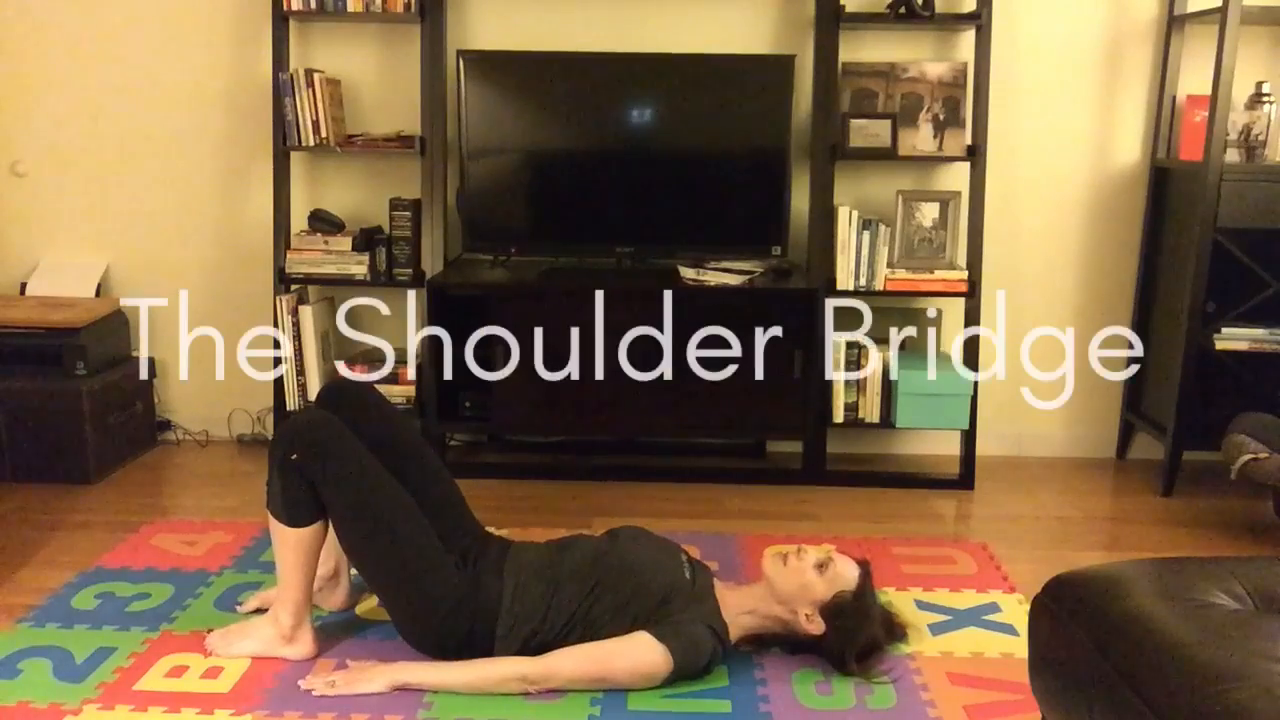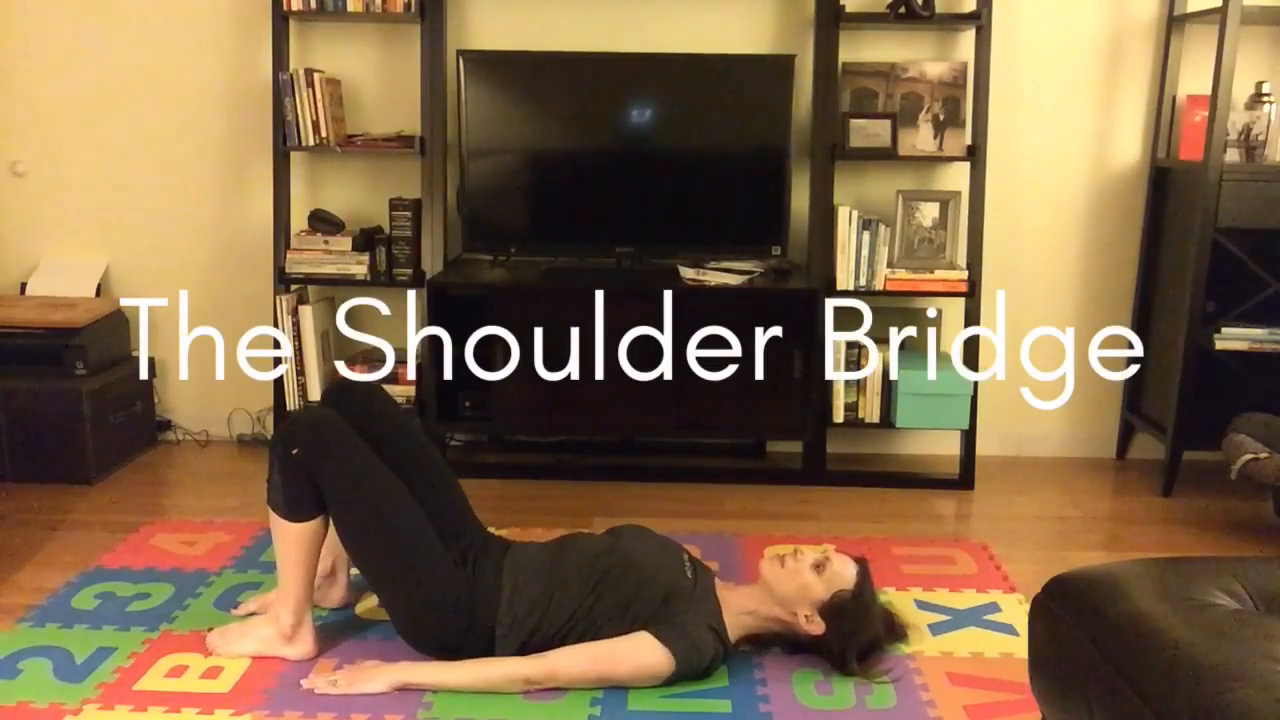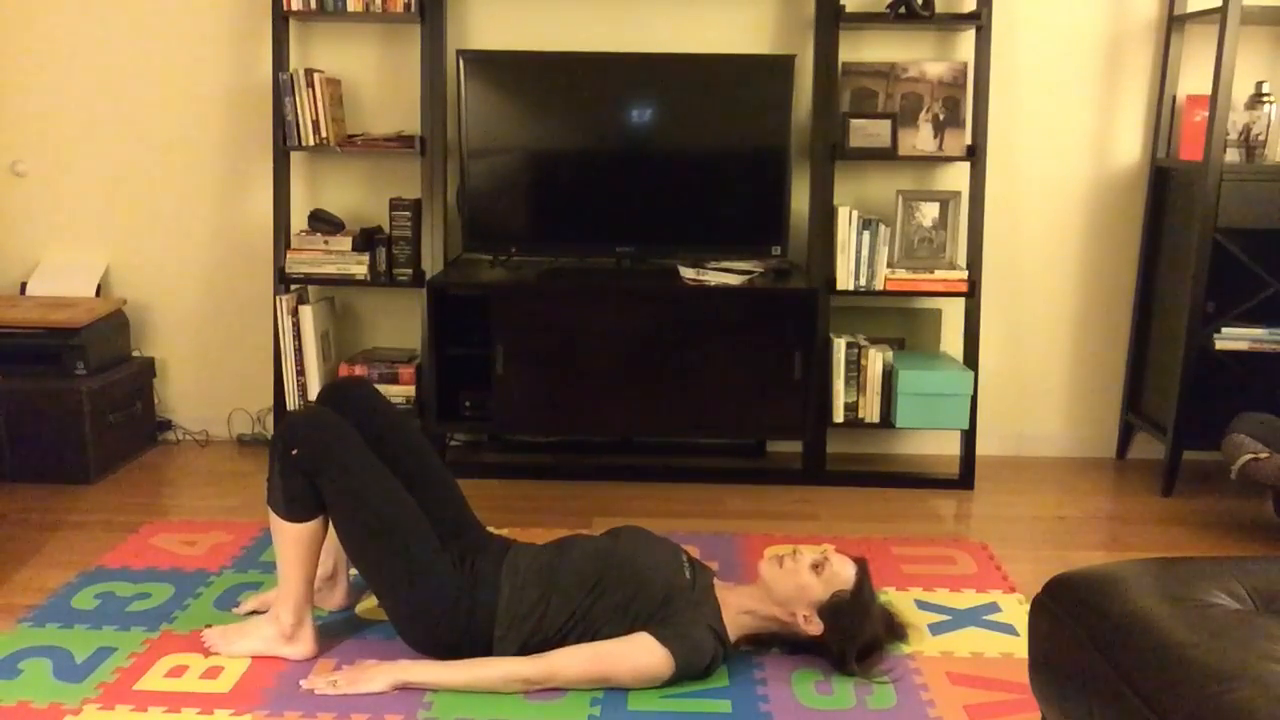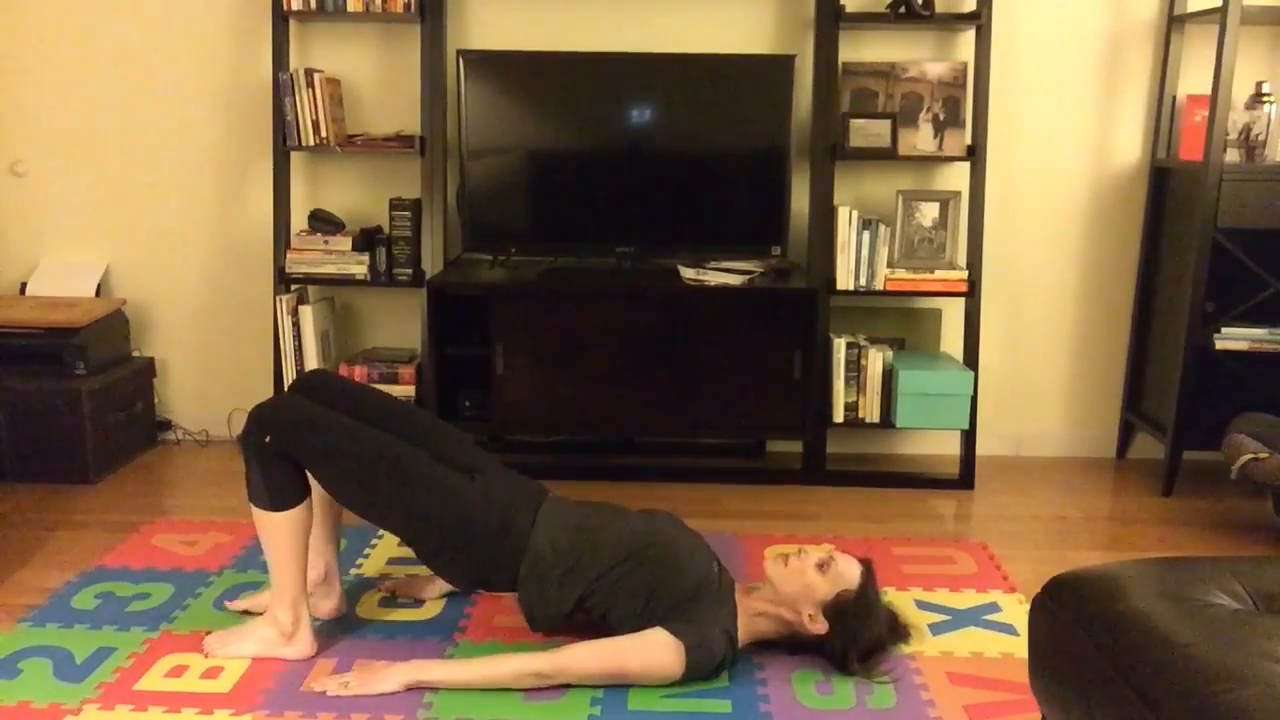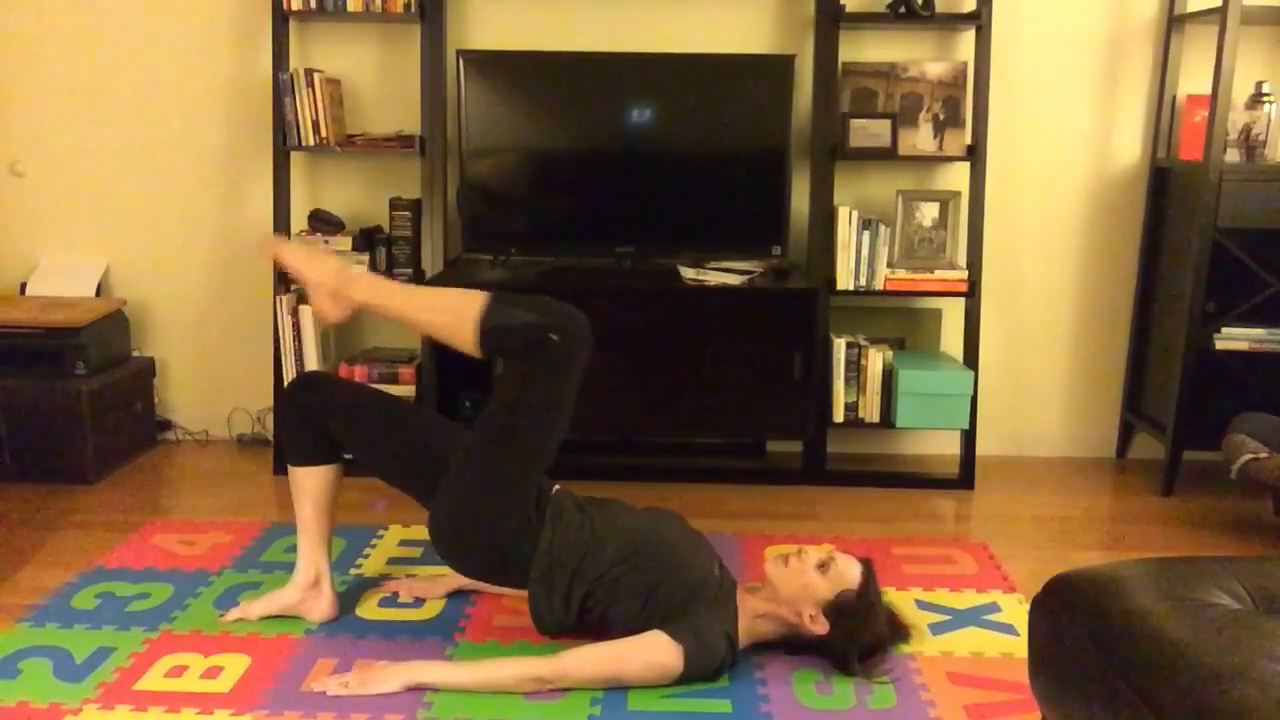
dt=1s
person 1, frame 1
left shoulder: (696, 641)
right shoulder: (700, 584)
left elbow: (538, 676)
left wrist: (393, 677)
left hip: (457, 612)
right hip: (483, 559)
left knee: (305, 438)
right knee: (345, 398)
left ankle: (288, 630)
right ankle: (329, 578)
person 1, frame 2
left shoulder: (696, 642)
right shoulder: (702, 582)
left elbow: (536, 673)
left wrist: (396, 674)
left hip: (456, 610)
right hip: (484, 558)
left knee: (306, 437)
right knee: (349, 398)
left ankle: (287, 627)
right ankle: (329, 576)
person 1, frame 3
left shoulder: (695, 643)
right shoulder: (699, 582)
left elbow: (538, 673)
left wrist: (396, 673)
left hip: (457, 609)
right hip: (484, 558)
left knee: (305, 437)
right knee: (346, 398)
left ankle: (289, 626)
right ankle: (328, 578)
person 1, frame 4
left shoulder: (707, 642)
right shoulder: (714, 583)
left elbow: (553, 669)
right elbow: (608, 562)
left wrist: (410, 674)
left hip: (489, 534)
right hip: (513, 503)
left knee: (272, 428)
right knee: (314, 390)
left ankle: (287, 628)
right ankle: (320, 585)
person 1, frame 5
left shoulder: (711, 643)
right shoulder: (720, 593)
left elbow: (555, 672)
left wrist: (415, 674)
left hip: (498, 538)
right hip: (532, 524)
left knee: (557, 331)
right knee: (311, 398)
left ankle: (350, 285)
right ankle: (311, 586)
